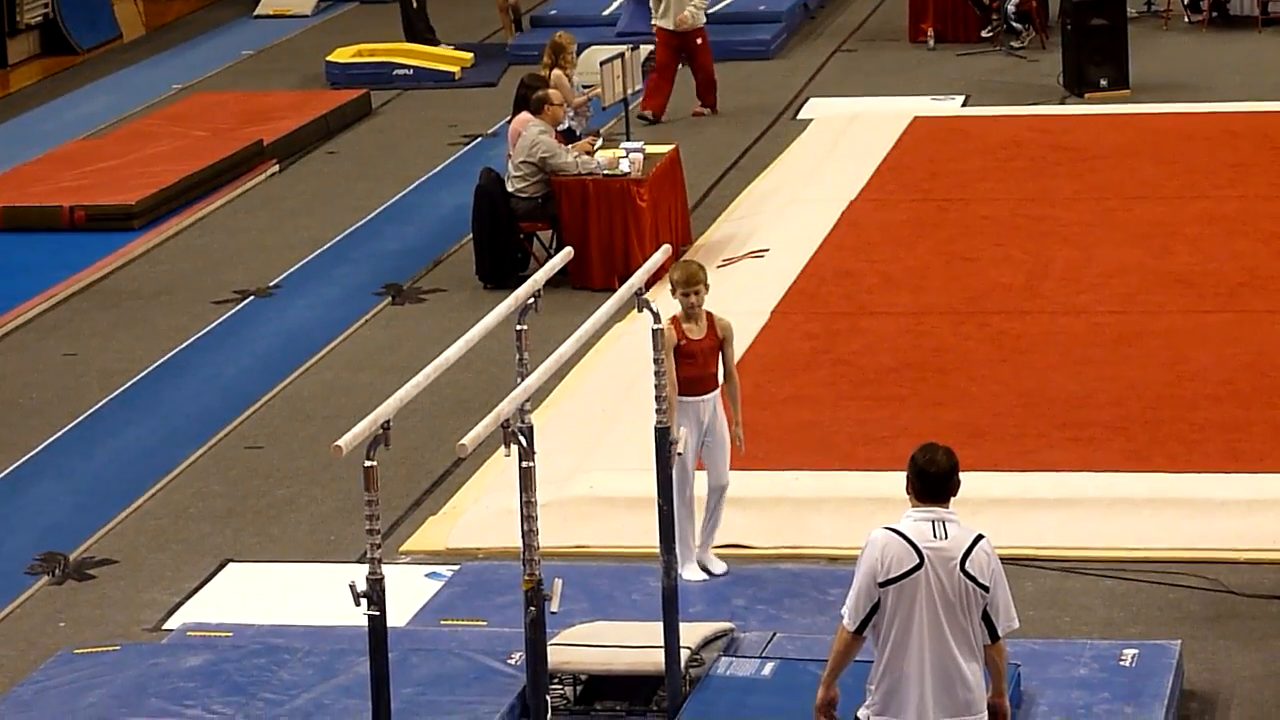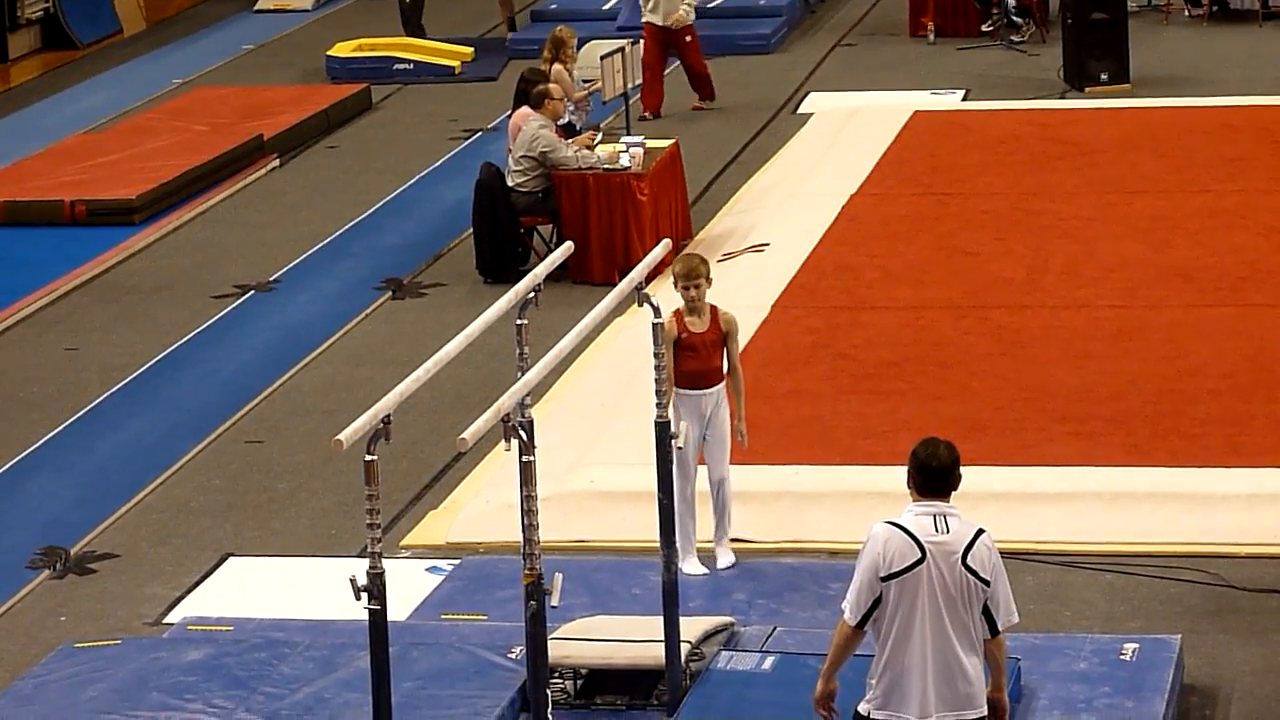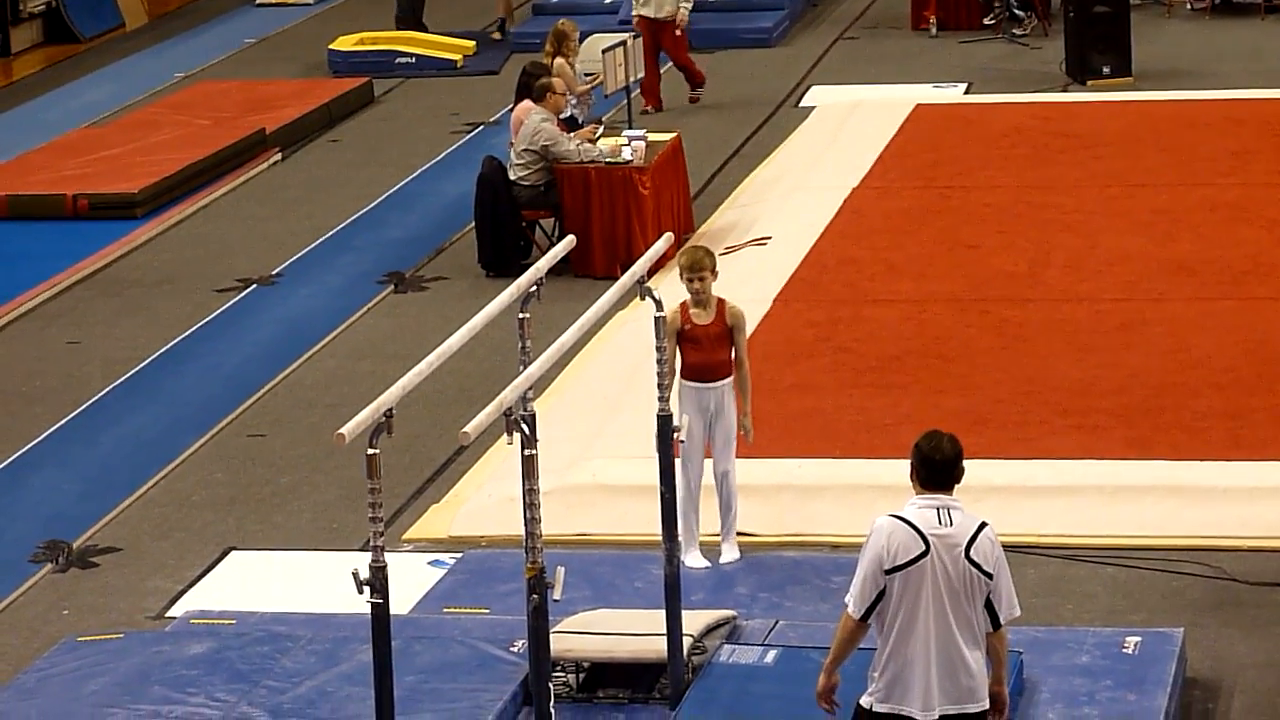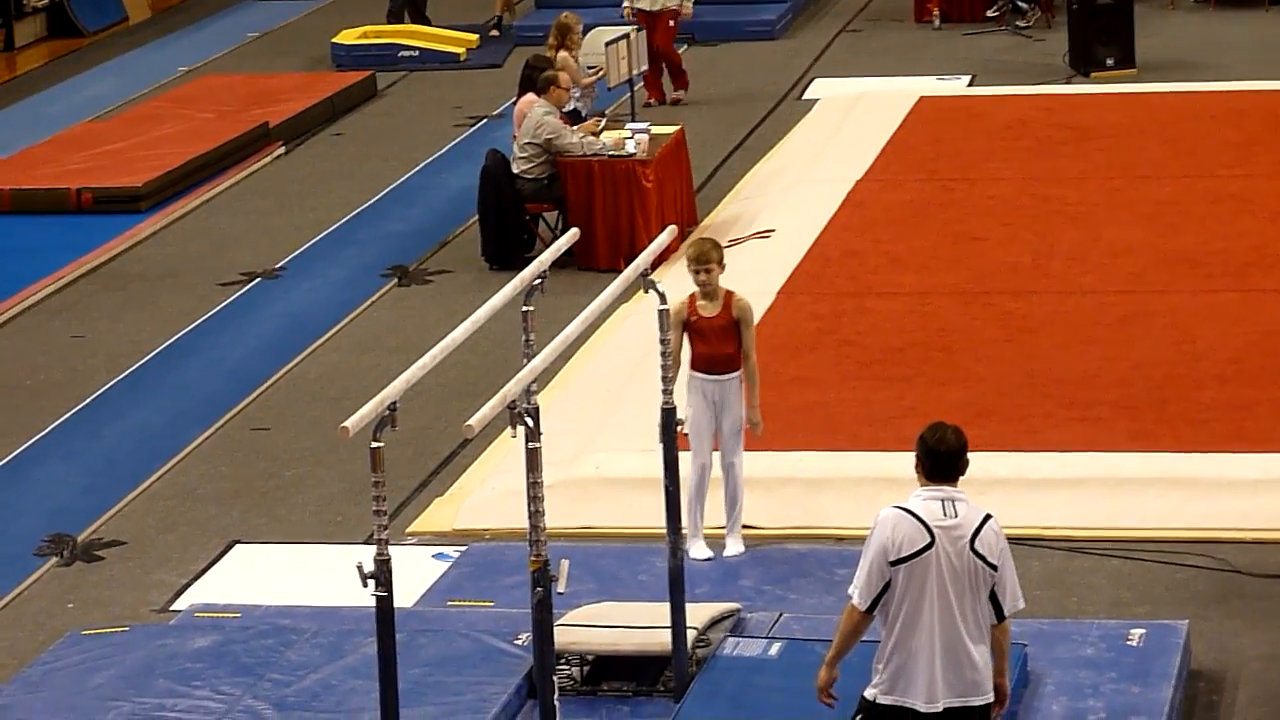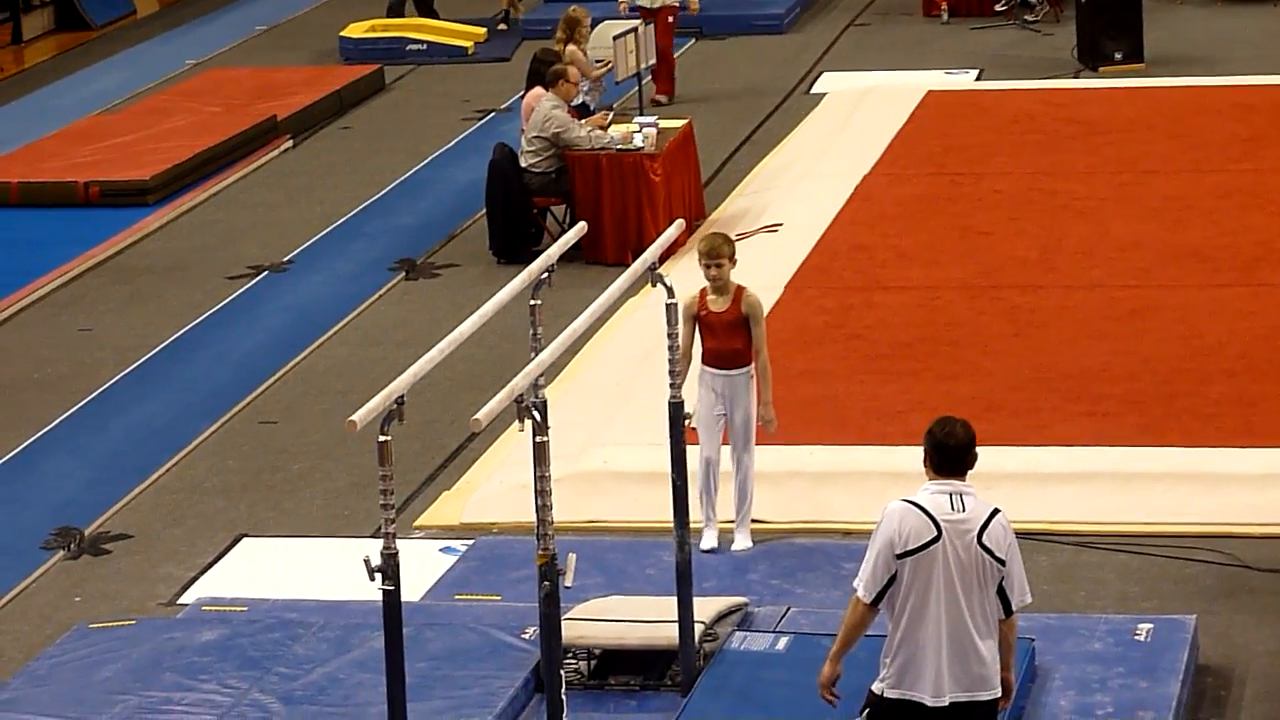
dt=0.1s
person 1, frame 1
left shoulder: (721, 326)
right shoulder: (669, 332)
left elbow: (731, 375)
right elbow: (669, 385)
left wrist: (737, 422)
right wrist: (670, 433)
left hip: (713, 405)
right hip: (684, 409)
left knee: (720, 481)
right knee: (683, 486)
left ankle: (705, 548)
right ankle: (686, 559)
person 1, frame 2
left shoulder: (725, 320)
right shoulder: (670, 326)
left elbow: (735, 369)
right elbow: (666, 378)
left wrist: (740, 416)
left hip: (716, 400)
right hip: (685, 402)
left knee: (720, 476)
right knee: (685, 481)
left ankle: (722, 542)
right ankle: (687, 553)
person 1, frame 3
left shoulder: (732, 314)
right shoulder: (675, 318)
left elbow: (741, 363)
right elbow: (667, 368)
left wrist: (746, 411)
left hip: (724, 393)
right hip: (691, 395)
left knee: (725, 470)
right knee: (691, 473)
left ankle: (729, 538)
right ankle: (689, 546)
person 1, frame 4
left shoulder: (739, 306)
right shoulder: (682, 310)
left elbow: (750, 357)
right elbow: (673, 357)
left wrist: (754, 404)
left hip: (731, 386)
right hip: (699, 386)
left knee: (732, 461)
right knee: (700, 464)
left ankle: (734, 532)
right ankle: (695, 536)
person 1, frame 5
left shoulder: (749, 302)
right shoulder: (693, 304)
left elbow: (761, 353)
right elbow: (684, 352)
left wrist: (767, 401)
left hip: (742, 381)
right hip: (710, 381)
left knee: (743, 456)
right knee: (708, 456)
left ankle: (742, 526)
right ankle: (709, 524)
person 2, frame 1
left shoulder: (883, 543)
right shoulder: (980, 549)
left elbow: (854, 629)
right elbow: (993, 637)
left wrist: (827, 683)
right wrist: (999, 693)
person 2, frame 2
left shoulder: (885, 538)
right shoulder: (980, 544)
left elbow: (854, 623)
right elbow: (993, 631)
left wrist: (827, 677)
right wrist: (998, 689)
person 2, frame 3
left shoulder: (889, 531)
right shoulder: (983, 537)
left elbow: (858, 616)
right elbow: (995, 625)
left wrist: (829, 671)
right wrist: (998, 682)
left hip: (897, 695)
person 2, frame 4
left shoulder: (893, 523)
right shoulder: (988, 529)
left elbow: (862, 607)
right elbow: (999, 617)
left wrist: (830, 664)
right wrist: (1000, 675)
left hip: (900, 688)
right hip: (970, 690)
person 2, frame 5
left shoulder: (901, 515)
right shoulder: (996, 523)
left elbow: (867, 600)
right elbow: (1007, 612)
left wrist: (834, 659)
right wrist: (1006, 669)
left hip: (907, 682)
right hip: (977, 684)
